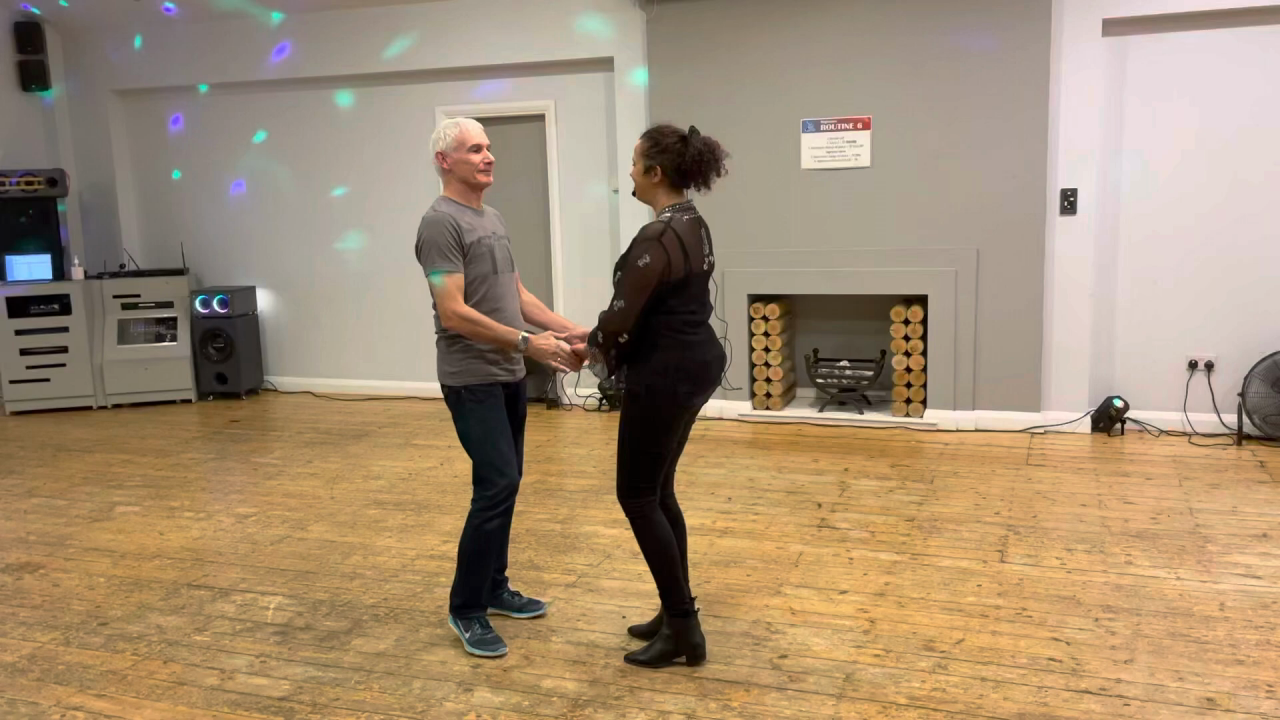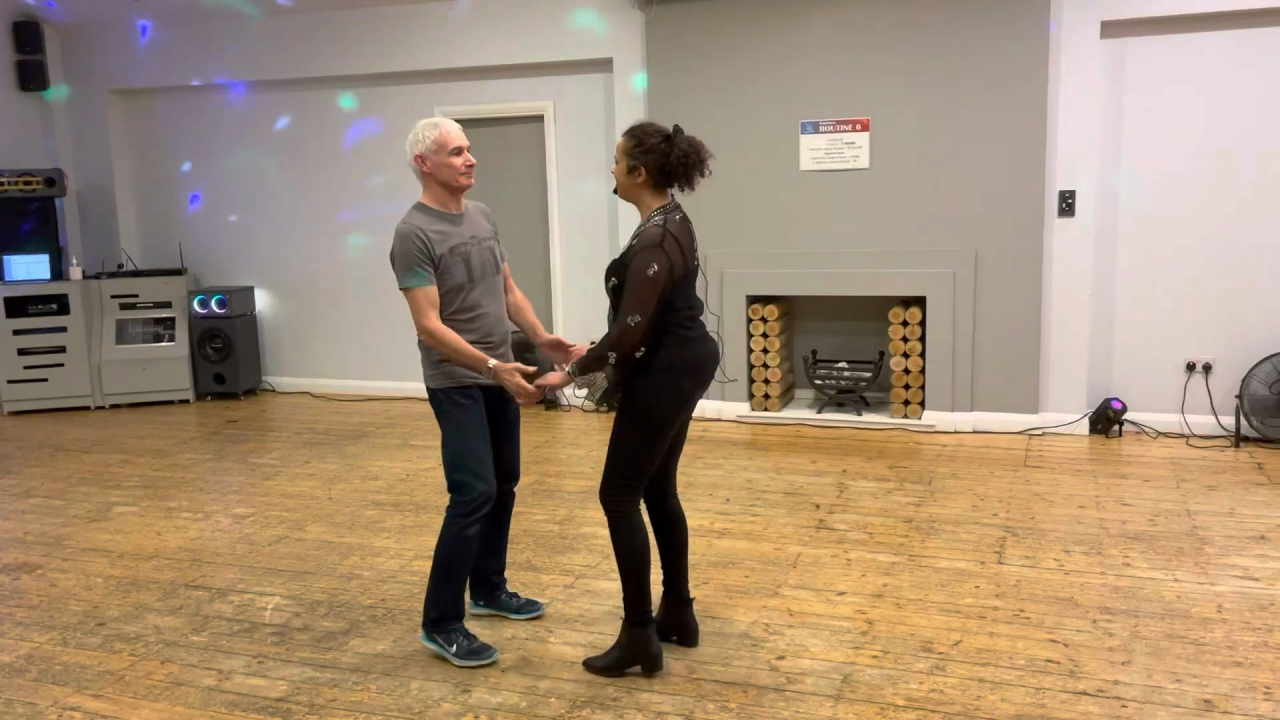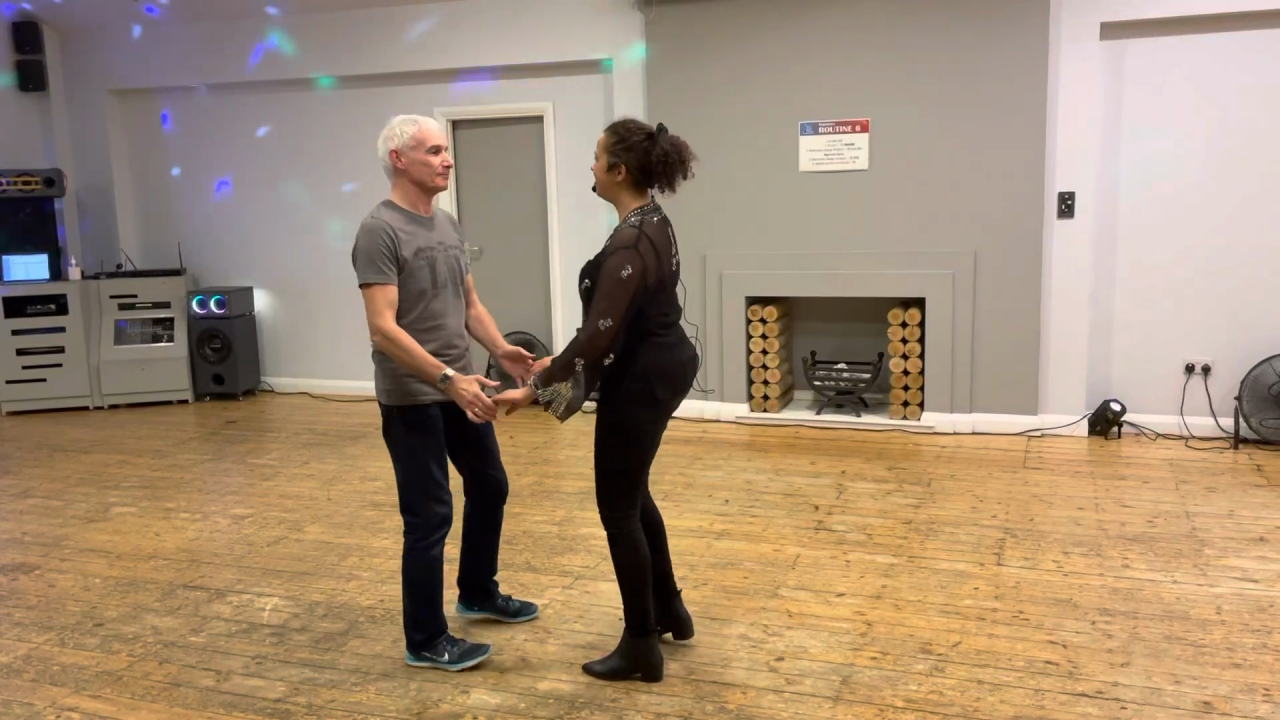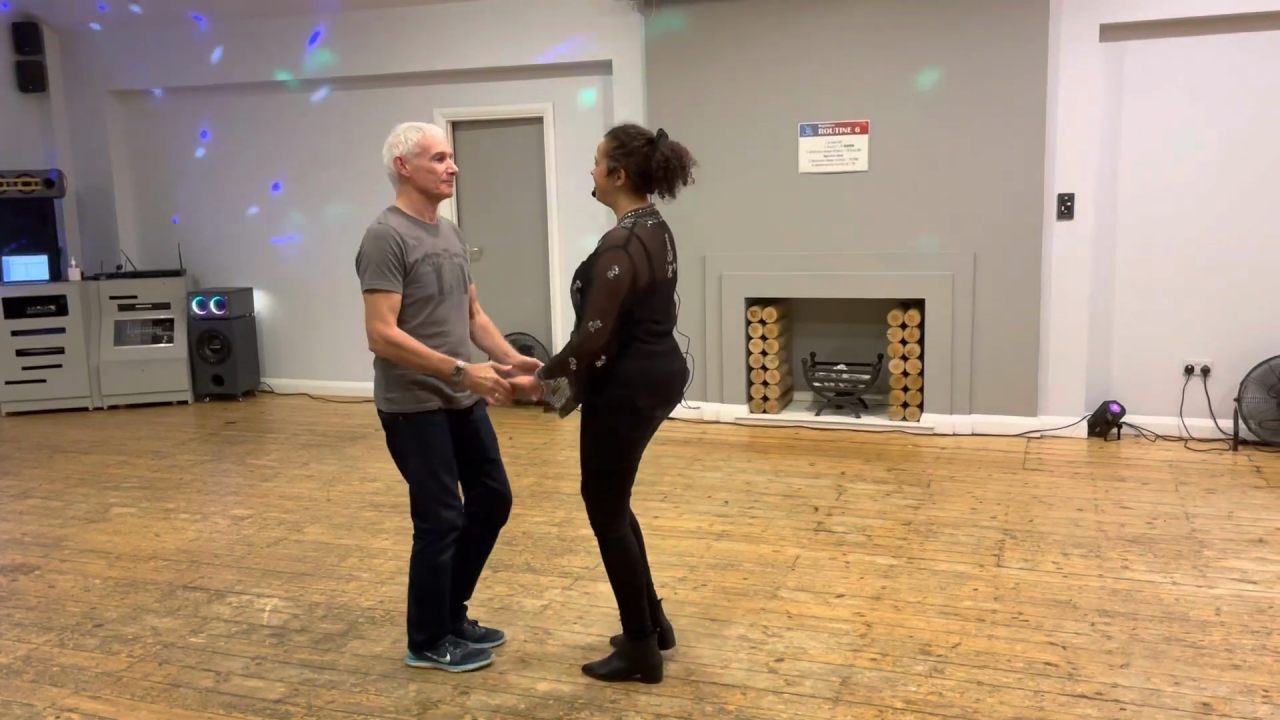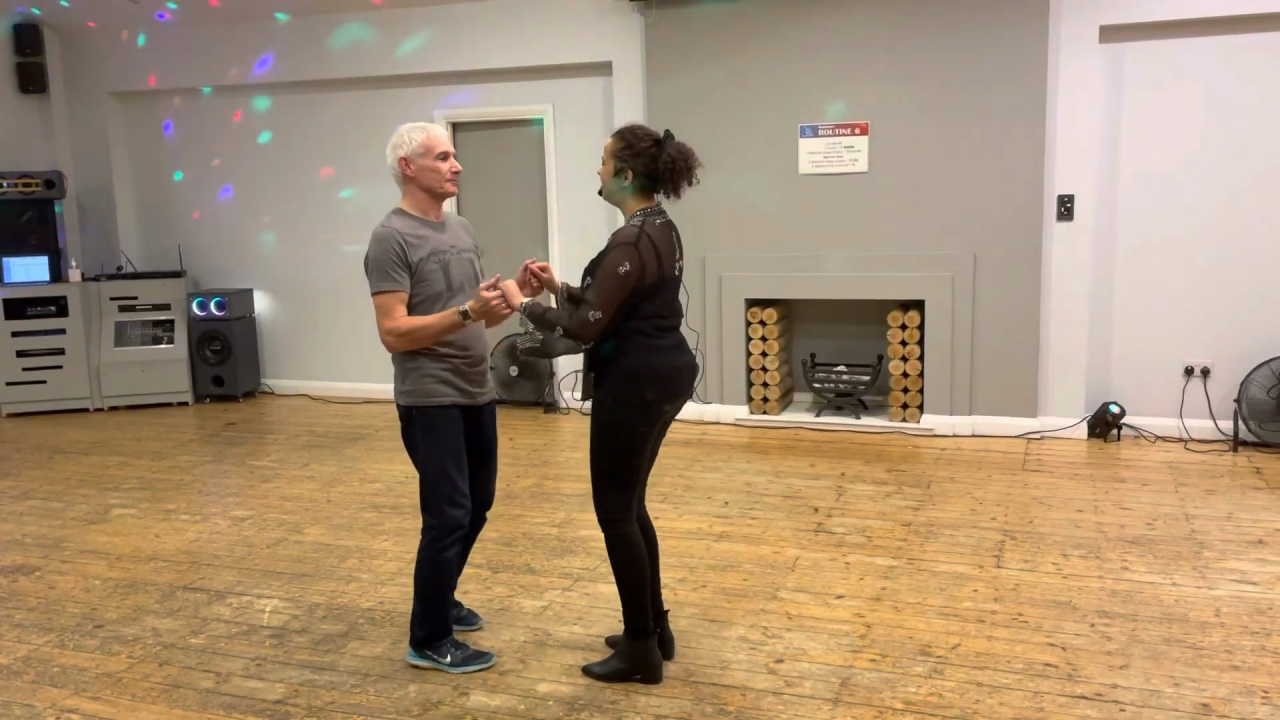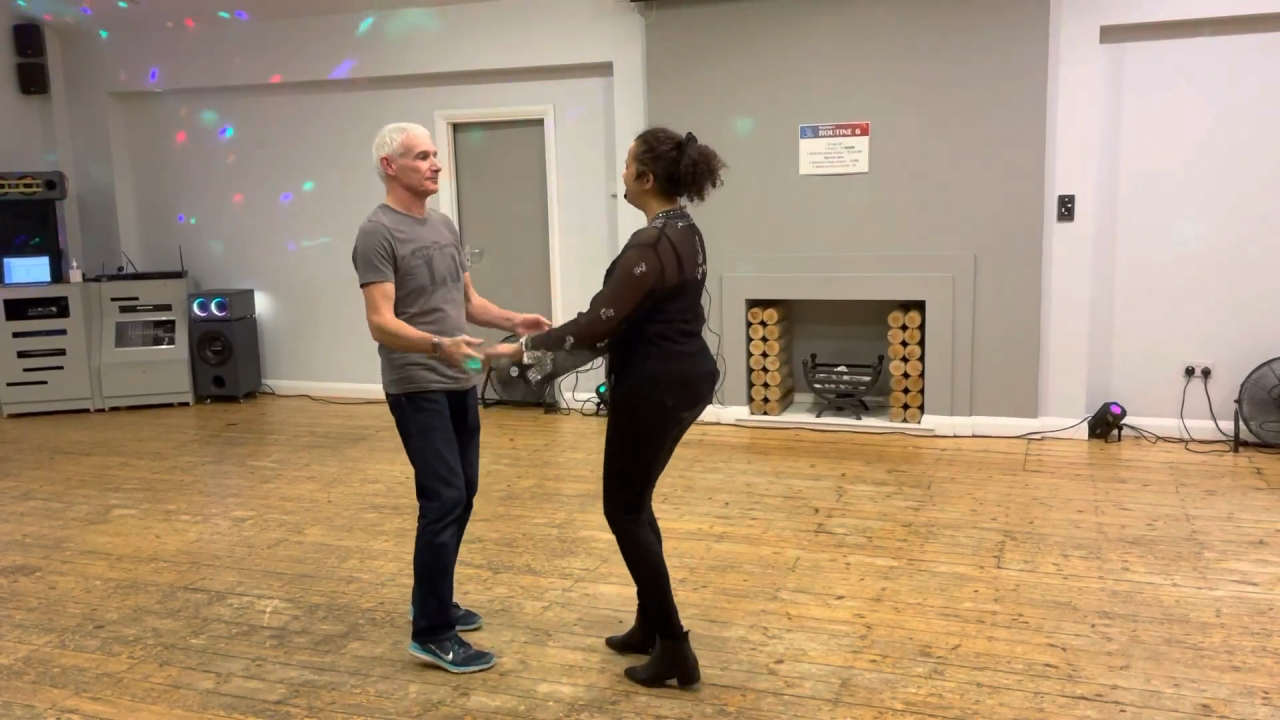
dt=0.5s
person 1, frame 1
left shoulder: (657, 236)
right shoulder: (692, 224)
left elbow: (622, 317)
left wrist: (588, 344)
right wrist: (600, 339)
left hip: (667, 375)
right hip: (696, 363)
left knee: (637, 496)
right knee: (656, 490)
left ankle: (682, 628)
right ankle: (677, 614)
person 1, frame 2
left shoulder: (653, 240)
right shoulder: (671, 220)
left elbow: (632, 332)
left wrist: (572, 372)
right wrist: (594, 352)
left hip: (666, 374)
right hip: (683, 363)
left knee: (619, 495)
right knee: (658, 490)
left ankle: (640, 637)
right ankle: (678, 615)
person 1, frame 3
left shoulder: (628, 243)
right shoulder: (654, 223)
left elbow: (599, 336)
left wrist: (536, 389)
right wrist: (559, 363)
left hip: (640, 382)
right hip: (665, 366)
left knee: (617, 509)
right knee: (633, 494)
left ankle: (641, 647)
right ankle: (670, 609)
person 1, frame 4
left shoulder: (620, 243)
right shoulder: (657, 230)
left elbow: (595, 336)
left wrist: (542, 377)
right wrist: (558, 370)
left hip: (628, 387)
right hip: (659, 373)
left knee: (605, 511)
right knee: (608, 500)
left ankle: (640, 648)
right ankle: (650, 621)
person 1, frame 5
left shoulder: (632, 239)
right shoulder: (661, 228)
left elbow: (589, 326)
left wrist: (525, 304)
right wrist: (560, 287)
left hip: (634, 384)
right hip: (663, 374)
left knee: (615, 511)
right knee: (628, 504)
left ankle: (640, 650)
right ankle: (654, 627)
person 1, frame 6
left shoulder: (650, 242)
right shoulder: (684, 231)
left elbow: (600, 324)
left wrist: (526, 345)
right wrist: (570, 325)
left hip: (654, 386)
right hip: (686, 377)
left knee: (624, 511)
right knee: (634, 502)
left ankle: (674, 649)
right ankle: (650, 627)
person 2, frame 1
left shoulder: (492, 218)
right shoulder: (441, 222)
right elbow: (453, 313)
left wrist: (566, 328)
right wrist: (527, 343)
left hip: (508, 372)
right hip: (472, 378)
left knee: (505, 481)
right knee: (497, 484)
left ankle: (493, 587)
right ankle: (467, 609)
person 2, frame 2
left shoulder: (482, 215)
right shoulder: (414, 234)
left elbow: (508, 290)
right elbow: (429, 327)
left wrist: (541, 337)
right wrist: (494, 368)
left hip: (498, 376)
right hip: (456, 381)
left knee: (504, 483)
right knee: (475, 492)
left ankle: (488, 588)
right ankle: (441, 623)
person 2, frame 3
left shoulder: (448, 225)
right shoulder: (380, 231)
left elbow: (470, 304)
right elbow: (382, 328)
left wrist: (501, 349)
right wrist: (448, 378)
left hip: (457, 388)
right hip: (411, 397)
left knee: (490, 486)
right knee: (429, 515)
left ankle: (481, 593)
right ankle: (426, 641)
person 2, frame 4
left shoulder: (450, 233)
right shoulder: (386, 237)
right elbow: (381, 334)
left wrist: (510, 358)
right wrist: (463, 371)
left hip: (464, 400)
right hip: (414, 405)
left knee: (493, 501)
right knee: (440, 520)
left ankle: (451, 616)
right ankle: (428, 642)
person 2, frame 5
left shoulder: (461, 230)
right shoulder: (392, 239)
right elbow: (394, 334)
left wrist: (515, 292)
right wrist: (466, 310)
left hip: (477, 393)
right hip: (429, 399)
left knee: (476, 506)
right knee: (449, 514)
left ankle: (436, 597)
right ankle: (429, 640)
person 2, frame 6
left shoulder: (444, 225)
right shoulder: (378, 232)
left elbow: (467, 301)
right elbow: (381, 324)
left wrist: (512, 320)
right wrist: (442, 345)
left hip: (459, 383)
right hip: (417, 386)
left knee: (462, 495)
right knee: (444, 498)
left ankle: (431, 600)
right ankle: (433, 633)
